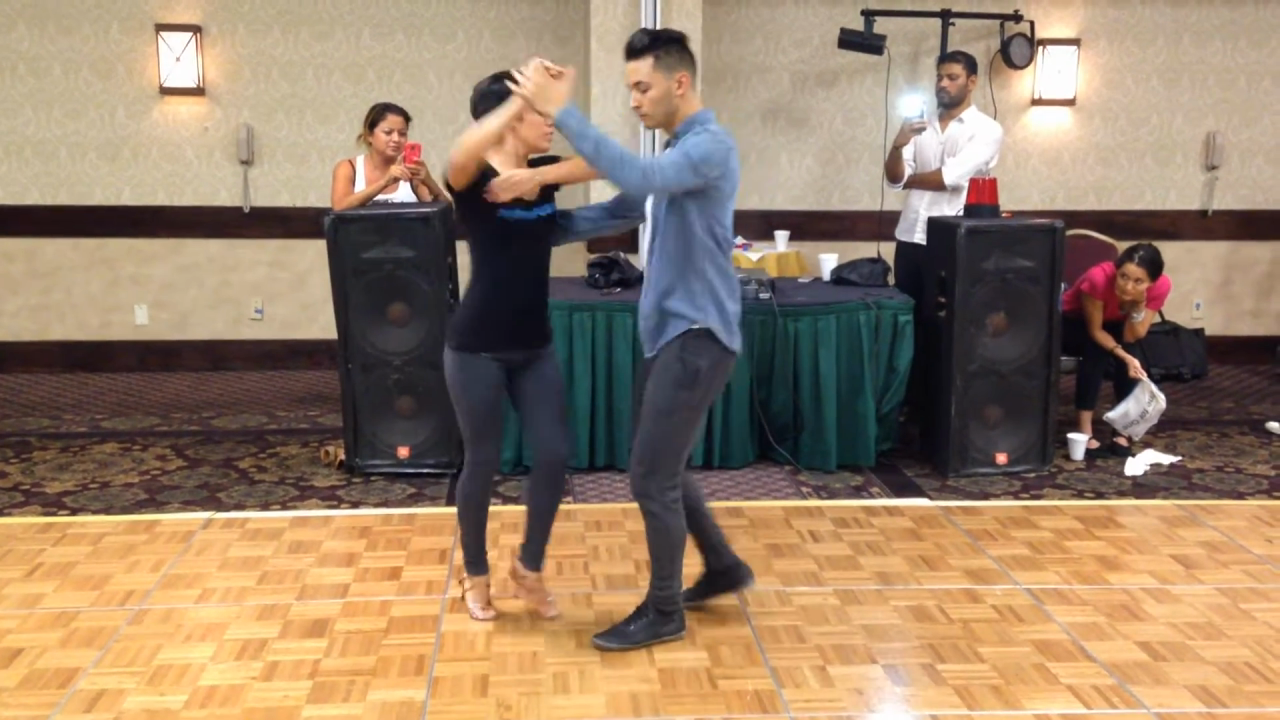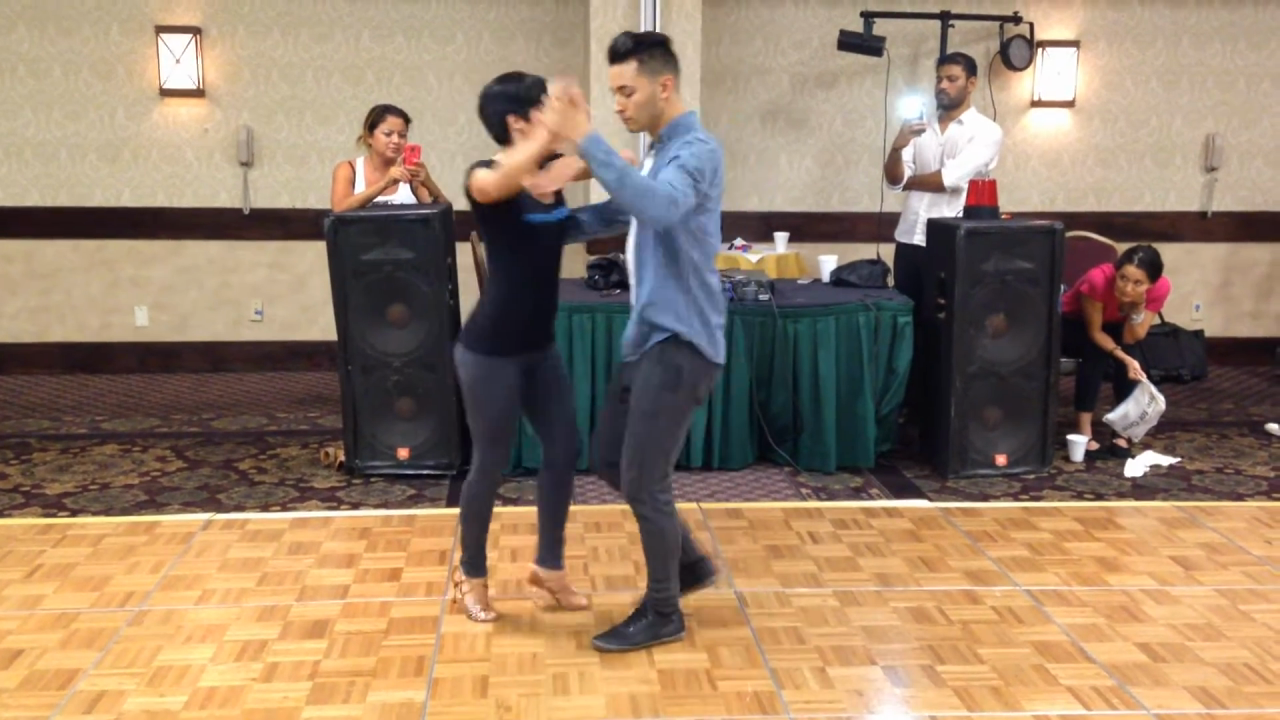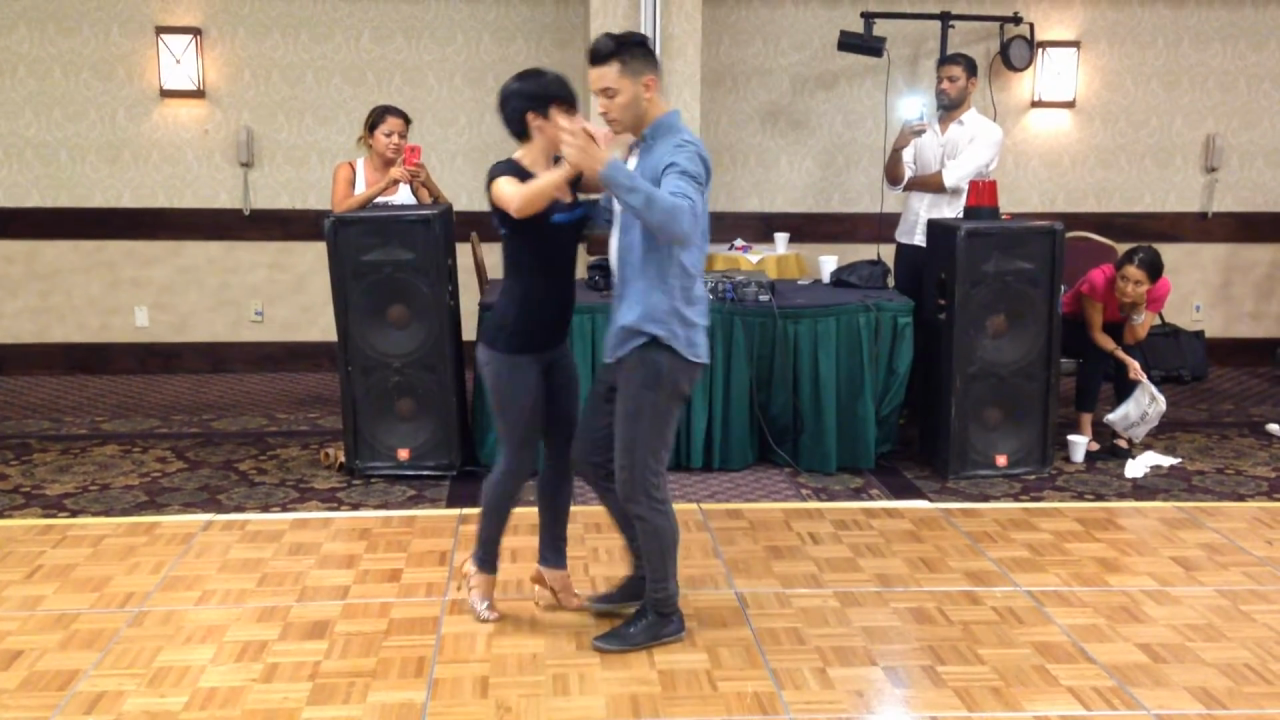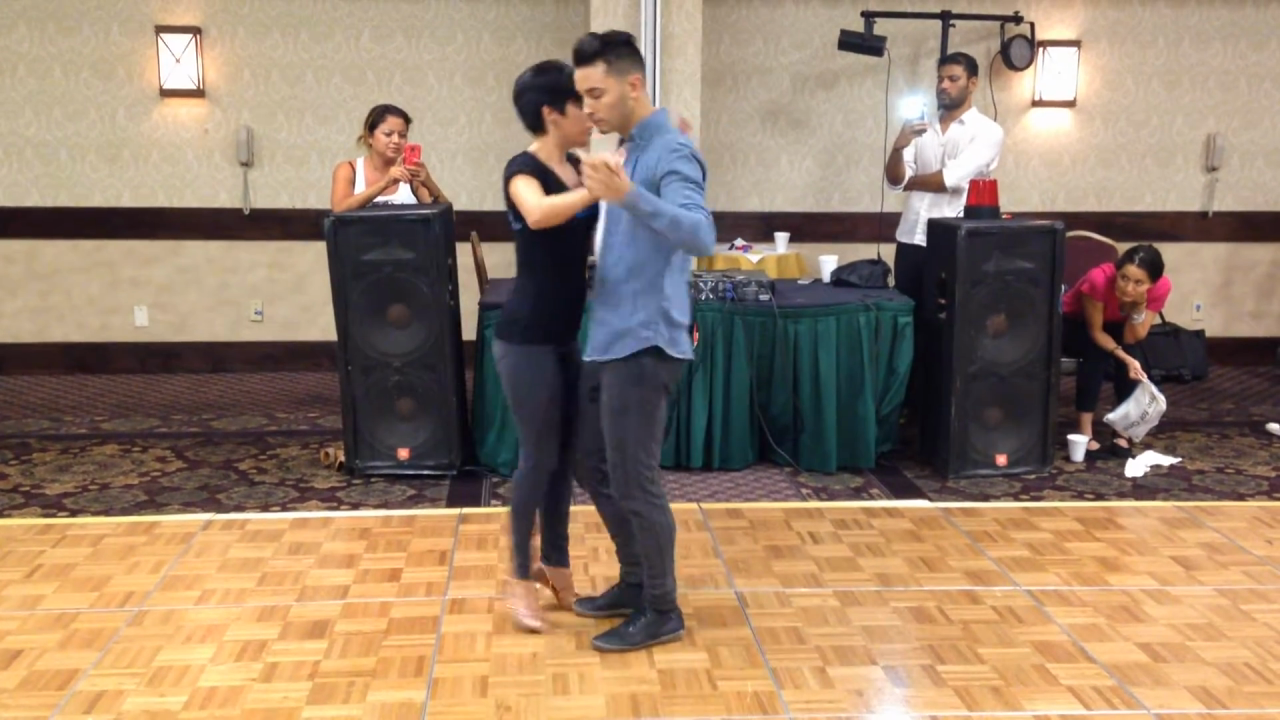
dt=0.1s
person 1, frame 1
left shoulder: (707, 147)
right shoulder: (677, 153)
left elbow: (637, 175)
right elbow: (618, 210)
left wrist: (561, 114)
left hip: (695, 337)
right hip: (670, 332)
left knee: (651, 476)
right knee: (663, 469)
left ankle: (664, 610)
right ankle: (723, 567)
person 1, frame 2
left shoulder: (694, 150)
right shoulder: (660, 151)
left elbow: (660, 210)
right elbow: (610, 214)
left wrist: (584, 145)
left hip: (679, 341)
right hip: (648, 336)
left knee: (644, 478)
right knee: (611, 459)
left ankle: (662, 612)
right ankle: (687, 561)
person 1, frame 3
left shoulder: (680, 152)
right shoulder: (642, 152)
left elbow: (679, 226)
right elbow: (614, 217)
left wrist: (605, 170)
left hip: (662, 342)
right hip: (631, 337)
left knee: (638, 481)
right knee: (592, 458)
left ankle: (661, 612)
right ankle: (644, 578)
person 1, frame 4
left shoulder: (671, 154)
right shoulder: (625, 150)
left elbow: (700, 235)
left wrist: (630, 197)
left hip: (644, 341)
right hip: (611, 337)
left knee: (634, 479)
right knee: (594, 469)
left ankle: (661, 609)
right ankle: (636, 583)
person 2, frame 1
left shoulder: (547, 173)
right shoulder: (469, 176)
right elbow: (464, 153)
left wrist: (536, 176)
right wrist: (521, 98)
left hip: (533, 346)
right hip: (476, 346)
left knee: (554, 455)
right knee: (482, 463)
left ankle: (531, 568)
right ankle: (475, 574)
person 2, frame 2
left shoulder: (550, 176)
right shoulder: (485, 176)
right elbow: (497, 185)
left wrist: (573, 161)
right wrist: (556, 139)
left hip: (540, 346)
right hip: (490, 349)
left knee: (564, 453)
right knee: (490, 461)
left ankle: (549, 568)
right ankle: (471, 573)
person 2, frame 3
left shoulder: (568, 176)
right shoulder: (507, 176)
right elbow: (521, 202)
right wrist: (577, 160)
left hip: (553, 343)
right hip: (511, 345)
left knee: (564, 453)
right knee: (518, 459)
left ankle: (552, 567)
right ankle: (481, 568)
person 2, frame 4
left shoulder: (577, 169)
right shoulder: (523, 170)
right elbow: (539, 214)
right wrist: (596, 191)
left hip: (565, 336)
right hip: (526, 339)
left knee: (566, 454)
right knee: (538, 457)
left ankle: (555, 566)
right ankle: (521, 576)
person 3, frame 1
left shoulder: (986, 129)
right shoulder: (921, 125)
left elbow: (951, 177)
right elbow: (894, 178)
left wrist: (909, 179)
right wrist: (897, 146)
right hip: (911, 237)
right ankle: (911, 395)
person 3, frame 2
left shoulder: (986, 131)
right shoulder: (922, 126)
left elbow: (944, 176)
right elbow: (894, 178)
left wrist: (907, 187)
right wrist: (897, 148)
right hip: (910, 255)
right ankle: (909, 401)
person 3, frame 3
left shoulder: (986, 131)
right shoulder: (921, 129)
left elbow: (952, 179)
right elbow: (894, 182)
left wrist: (909, 181)
right wrist: (897, 149)
right hip: (911, 239)
person 3, frame 4
left shoulder: (987, 131)
right shoulder: (922, 126)
left elbow: (952, 179)
right elbow: (894, 180)
left wrist: (909, 181)
right wrist: (898, 147)
right hip: (910, 239)
right ankle: (910, 397)
person 4, frame 1
left shoulder: (1161, 286)
right shoulder: (1098, 277)
left elbow: (1131, 337)
right elbow: (1094, 330)
left wrist: (1139, 305)
right wrist: (1125, 357)
left hip: (1114, 325)
right hip: (1073, 324)
left knee: (1130, 348)
right knee: (1097, 349)
left ankle: (1122, 430)
right ankle: (1084, 431)
person 4, frame 2
left shoulder: (1160, 288)
right shoulder: (1098, 280)
left elbow: (1130, 339)
right elbow: (1094, 332)
left wrist: (1138, 306)
right wrist: (1124, 358)
left hip: (1113, 327)
right hip: (1072, 325)
left knee: (1131, 351)
right knee: (1096, 351)
right ankle: (1084, 433)
person 4, frame 3
left shoulder: (1161, 288)
right shoulder: (1098, 280)
left elbow: (1131, 340)
right elbow: (1094, 332)
left wrist: (1139, 306)
right wrist: (1125, 359)
left hip: (1114, 327)
right hip: (1073, 326)
left knee: (1131, 351)
right knee: (1097, 352)
left ankle: (1122, 431)
right ankle: (1084, 433)
person 4, frame 4
left shoulder: (1161, 287)
right shoulder: (1099, 279)
left elbow: (1131, 339)
right elbow: (1095, 332)
left wrist: (1139, 306)
right wrist: (1125, 358)
left hip: (1114, 326)
right hip: (1073, 325)
left knee: (1131, 350)
right knee: (1097, 351)
left ankle: (1123, 430)
right ankle: (1085, 433)
